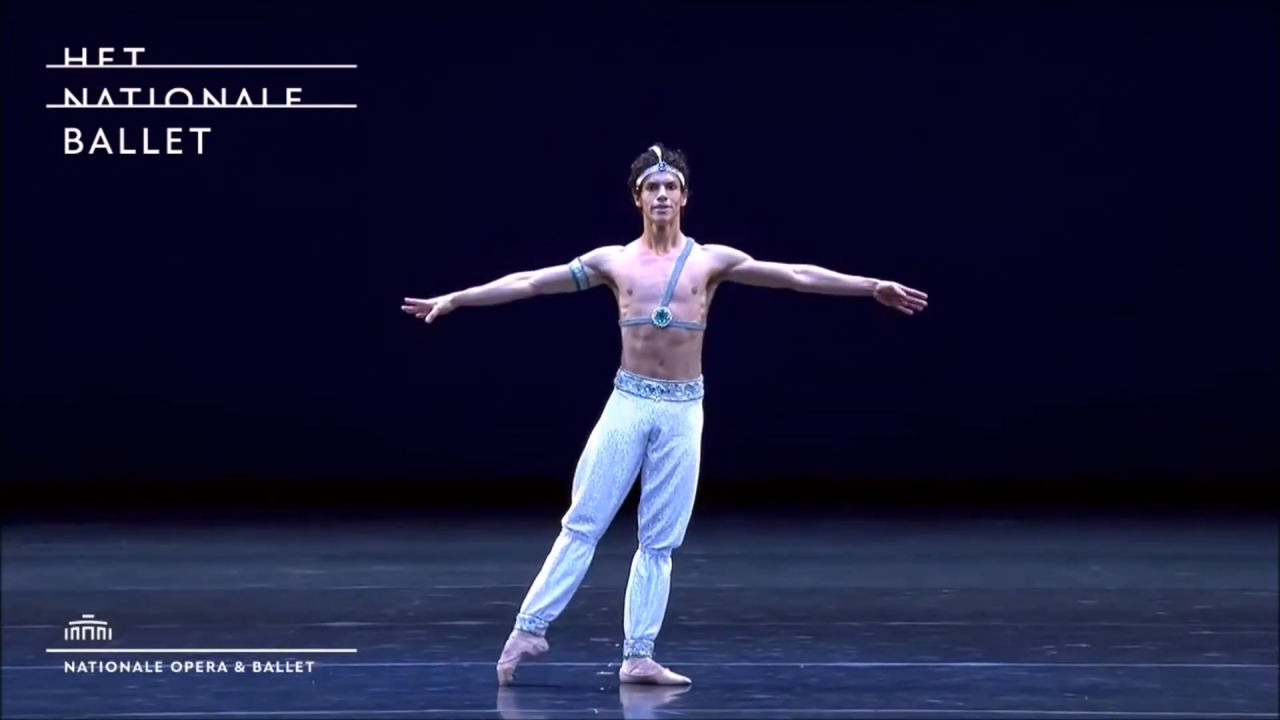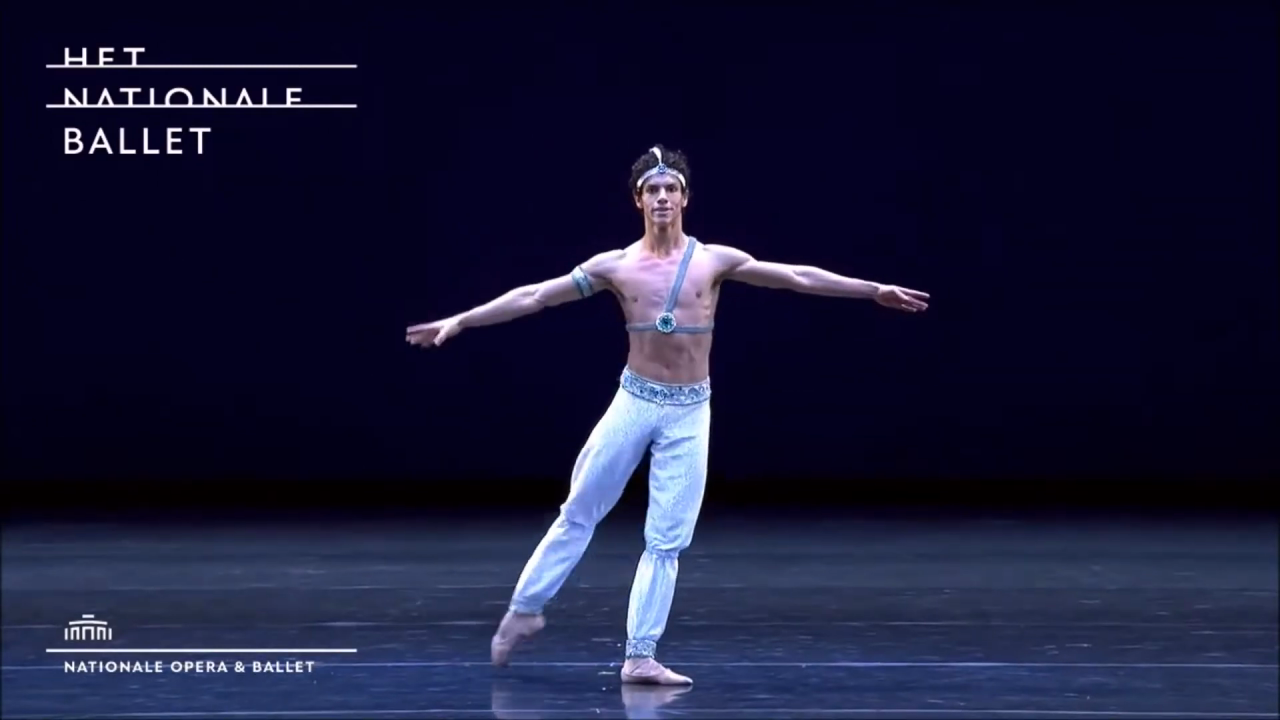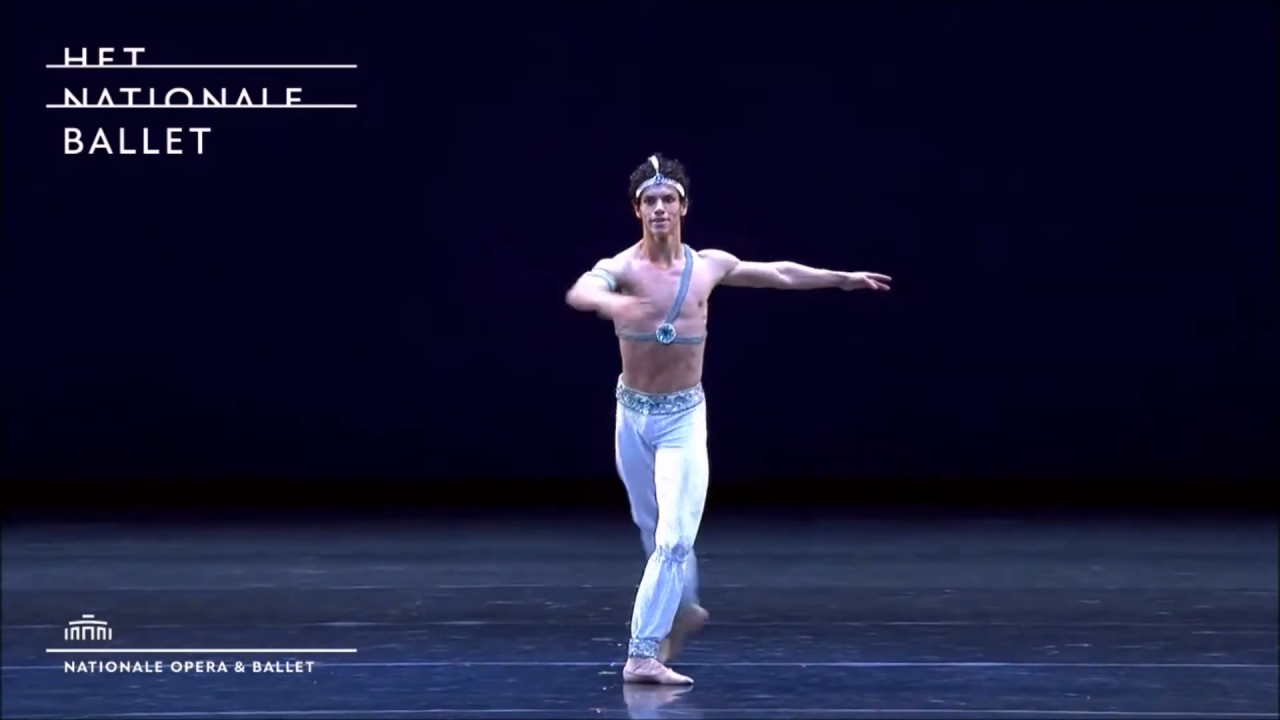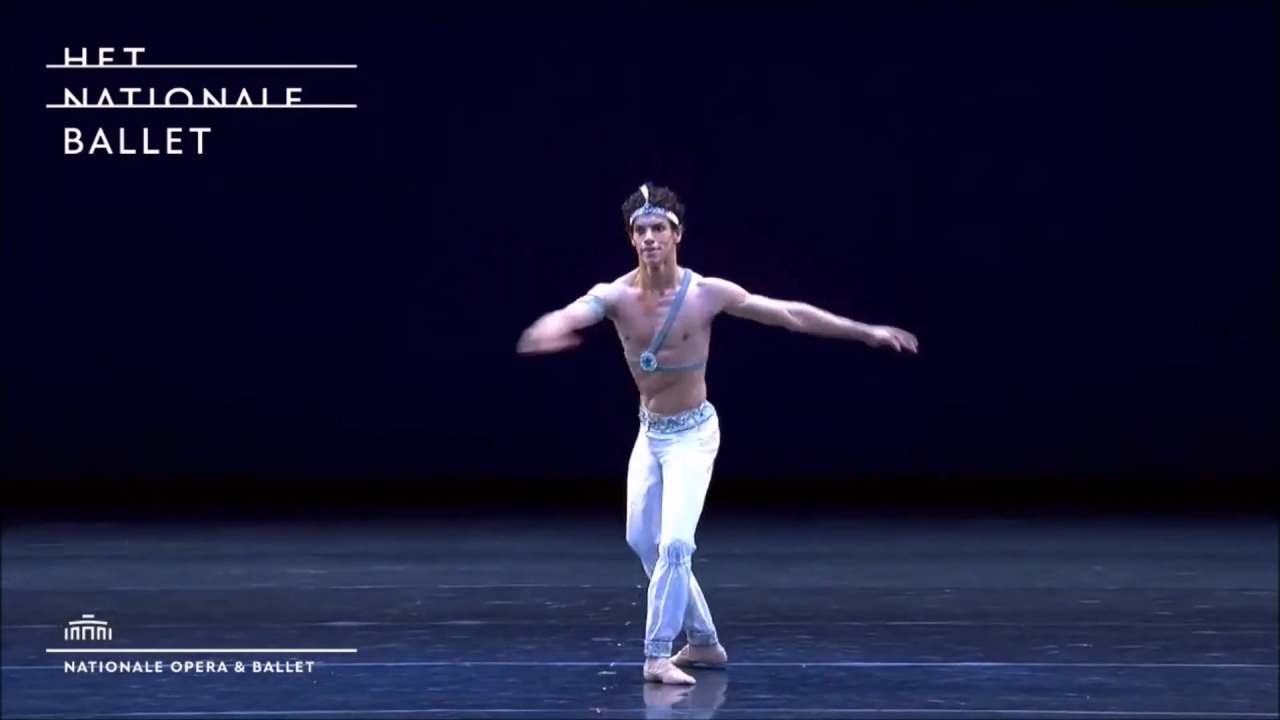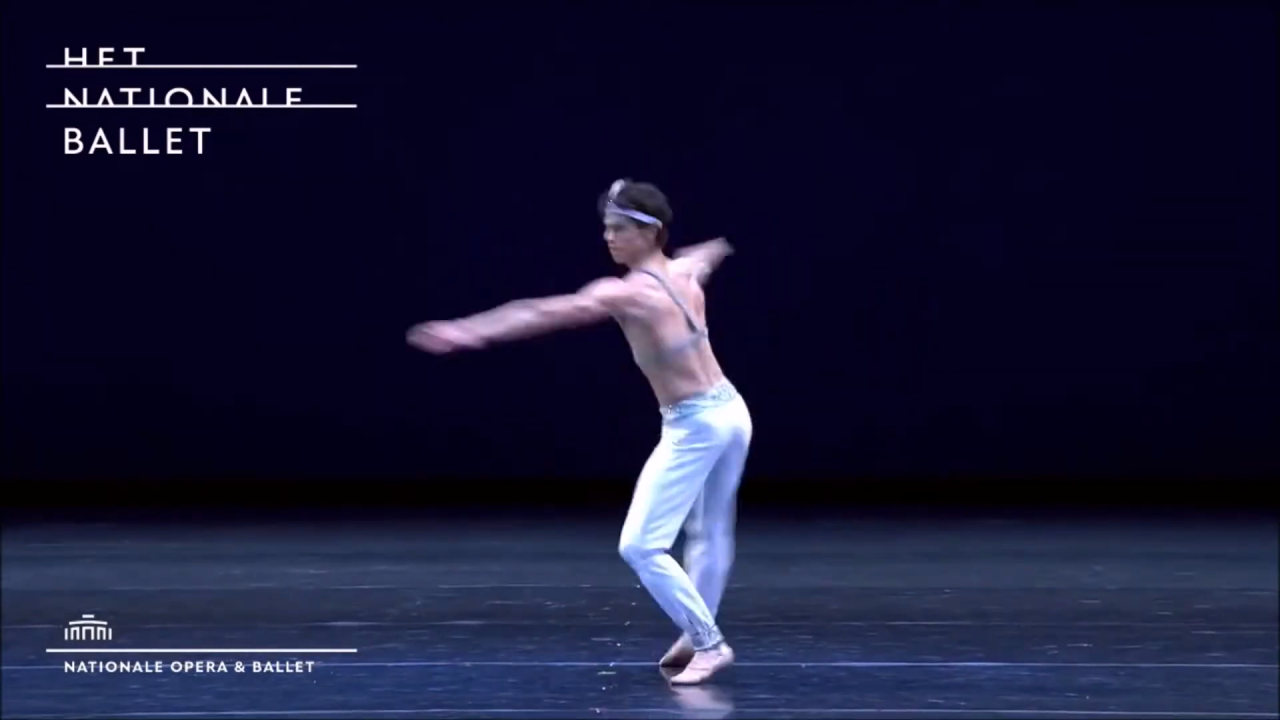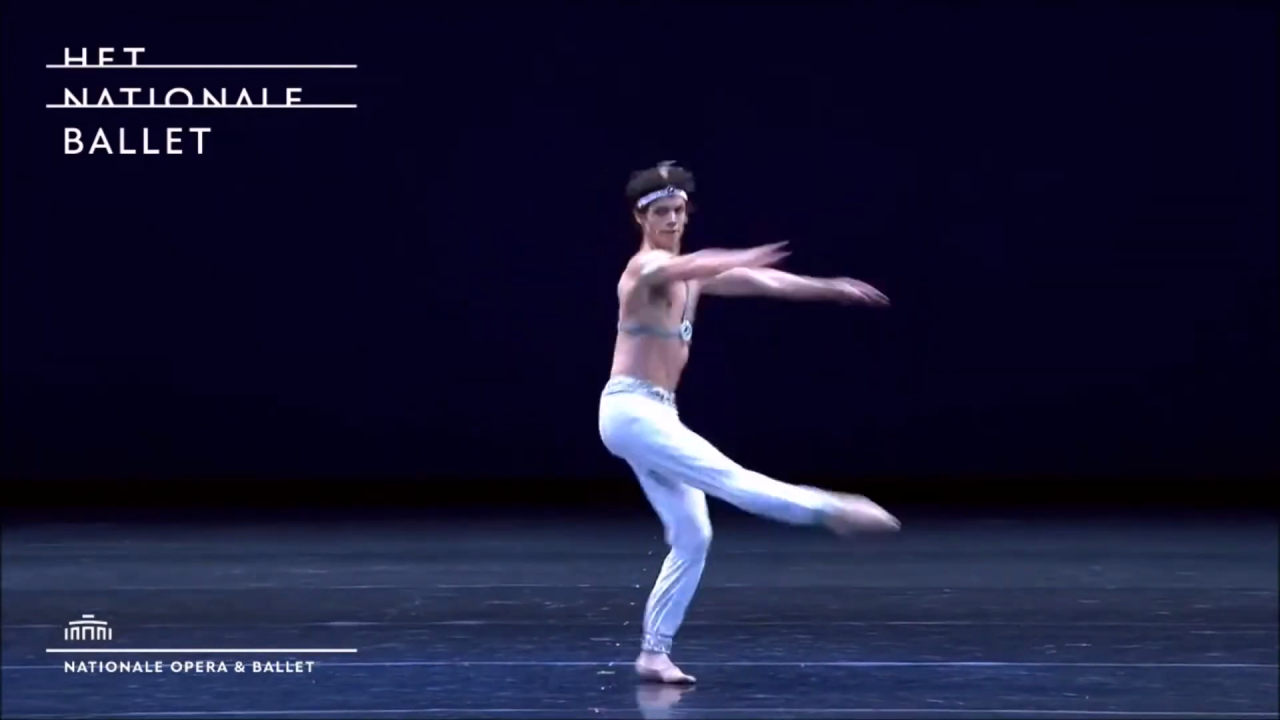
dt=0.2s
person 1, frame 1
left shoulder: (712, 259)
right shoulder: (611, 259)
left elbow: (796, 276)
right elbow: (528, 283)
left wrist: (872, 286)
right wrist: (452, 300)
left hip: (683, 409)
right hip: (629, 403)
left knee: (661, 540)
right knee: (583, 522)
left ankle: (638, 657)
right ankle: (529, 627)
person 1, frame 2
left shoulder: (715, 258)
right shoulder: (614, 265)
left elbow: (798, 277)
right elbow: (534, 296)
left wrist: (874, 290)
right wrist: (458, 320)
left hip: (690, 412)
right hip: (635, 402)
left knee: (667, 540)
right knee: (579, 513)
left ankle: (639, 656)
right ankle: (523, 609)
person 1, frame 3
left shoulder: (710, 265)
right shoulder: (617, 268)
left elbow: (777, 274)
right elbow: (579, 293)
left wrist: (844, 278)
right wrist: (610, 303)
left hip: (686, 415)
right hip: (634, 412)
left knee: (676, 538)
right knee: (654, 529)
left ankle: (644, 654)
right ankle: (683, 609)
person 1, frame 4
left shoulder: (708, 292)
right shoulder: (612, 295)
left elbow: (791, 315)
right elbow: (565, 316)
left wrist: (870, 332)
right wrist: (548, 330)
left hip: (692, 432)
right hip: (651, 434)
left knee: (674, 542)
right knee: (645, 543)
left ankle: (659, 654)
right ankle: (702, 642)
person 1, frame 5
left shoulder: (624, 291)
right shoulder: (685, 274)
left elbow: (546, 313)
right elbow: (707, 255)
left wrist: (466, 332)
right wrist: (708, 252)
left hip: (693, 430)
right hip: (731, 415)
left knee: (641, 547)
right knee: (712, 532)
left ankle: (706, 644)
right ankle: (702, 638)
person 1, frame 6
left shoulder: (685, 275)
right shoulder: (648, 266)
left elbow: (762, 282)
right elbow: (683, 266)
left wrist: (833, 287)
right wrist: (740, 258)
left hip: (649, 417)
right hip: (634, 413)
left knee: (692, 540)
right knee: (730, 480)
left ankle: (654, 653)
